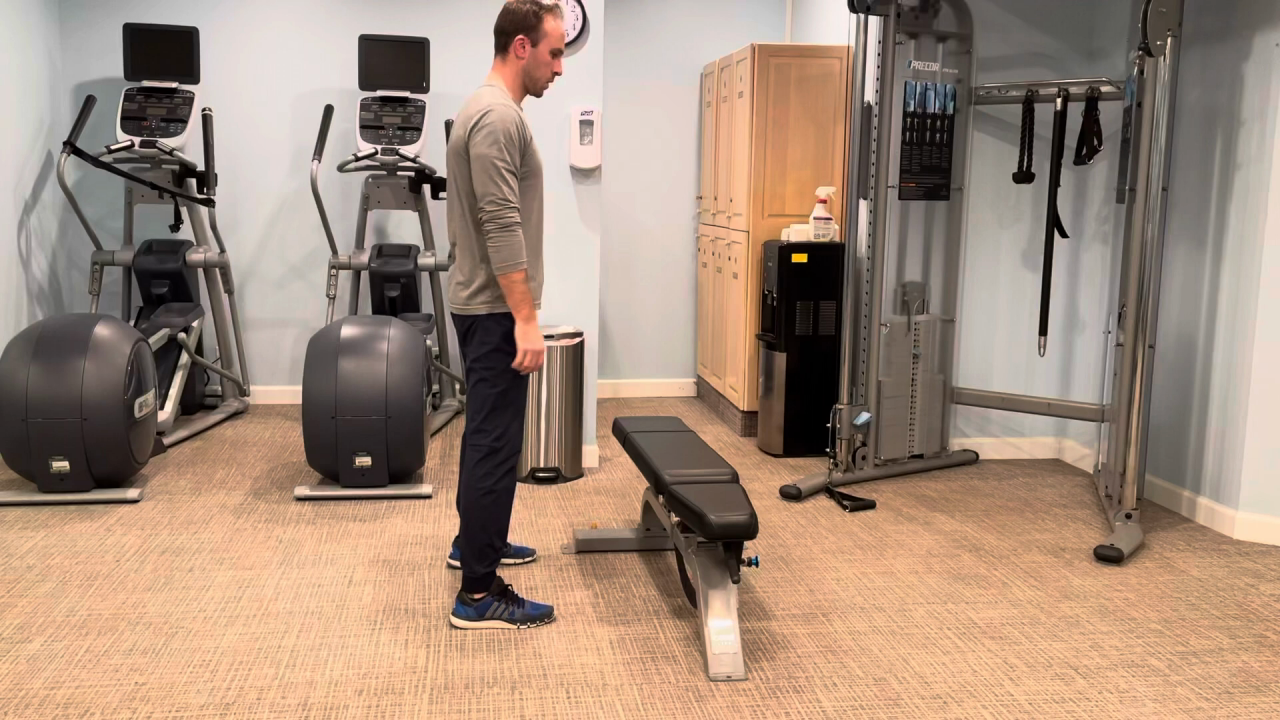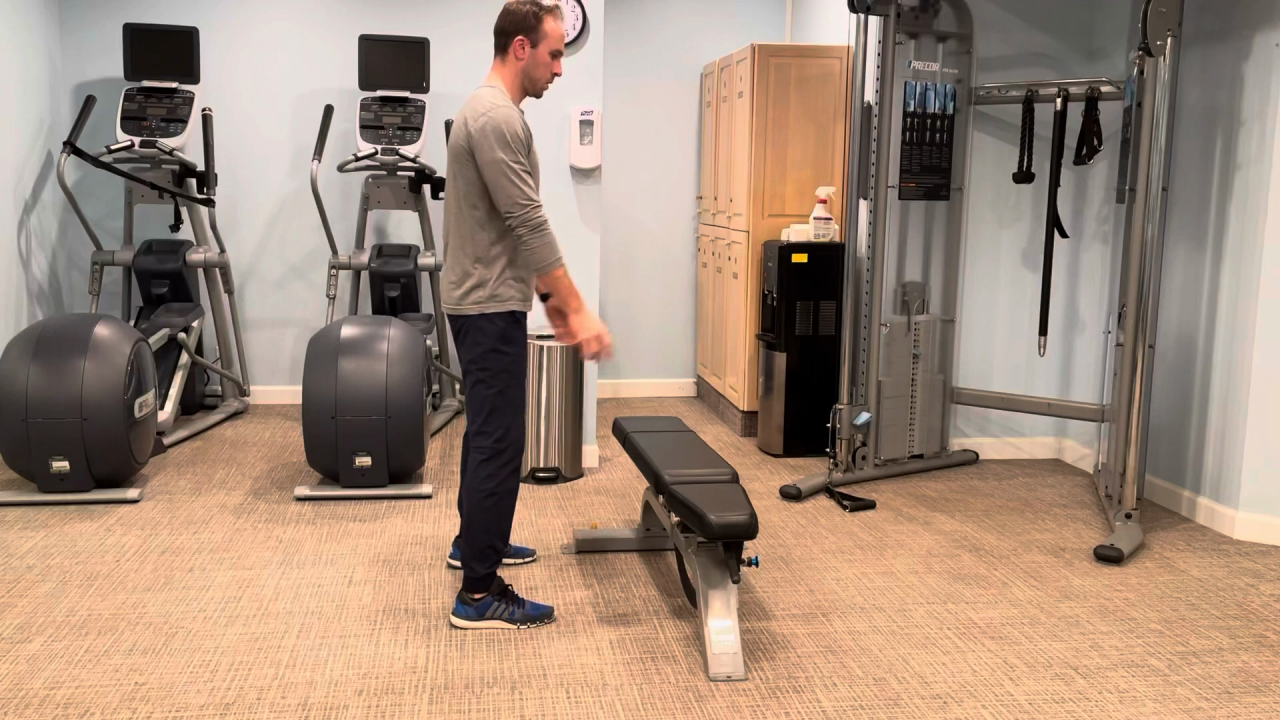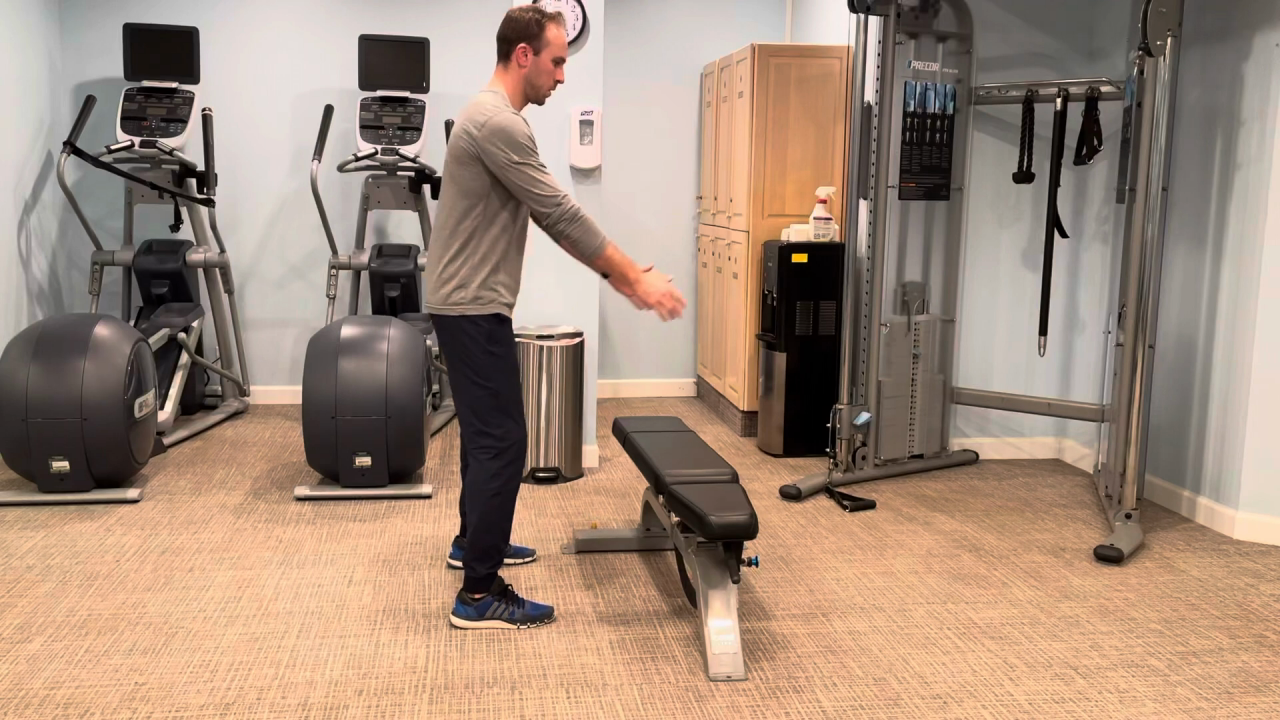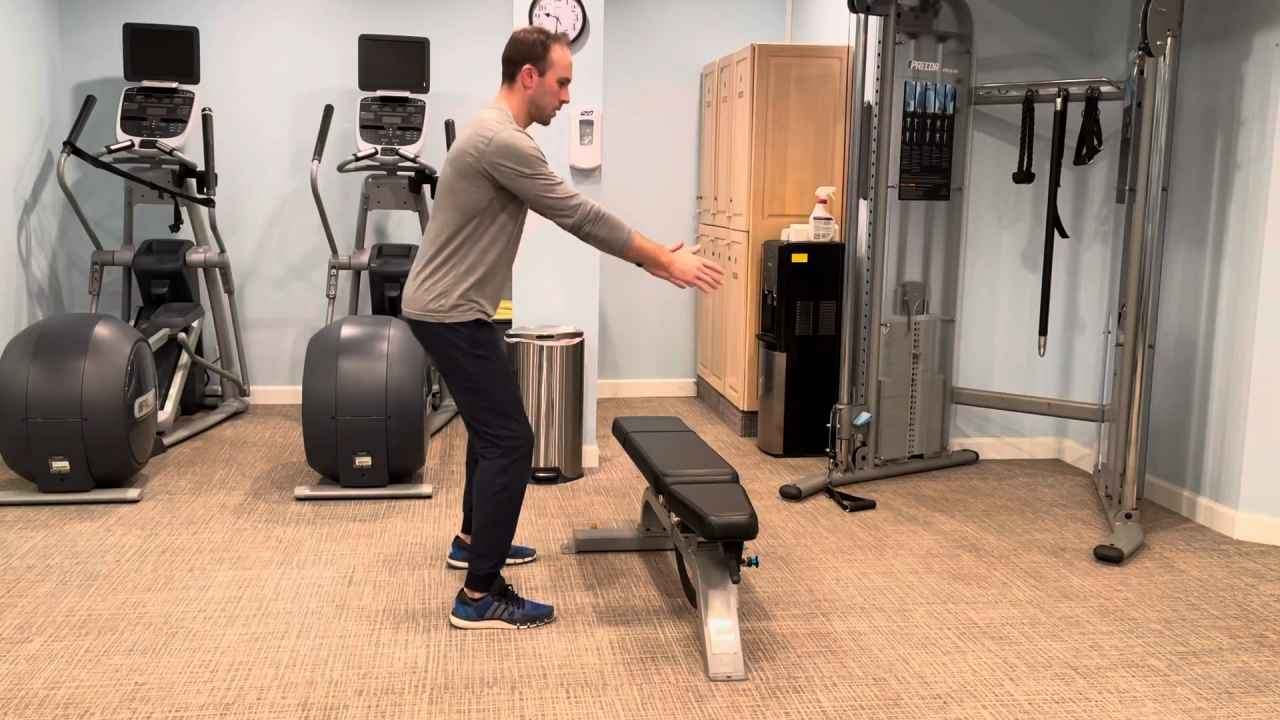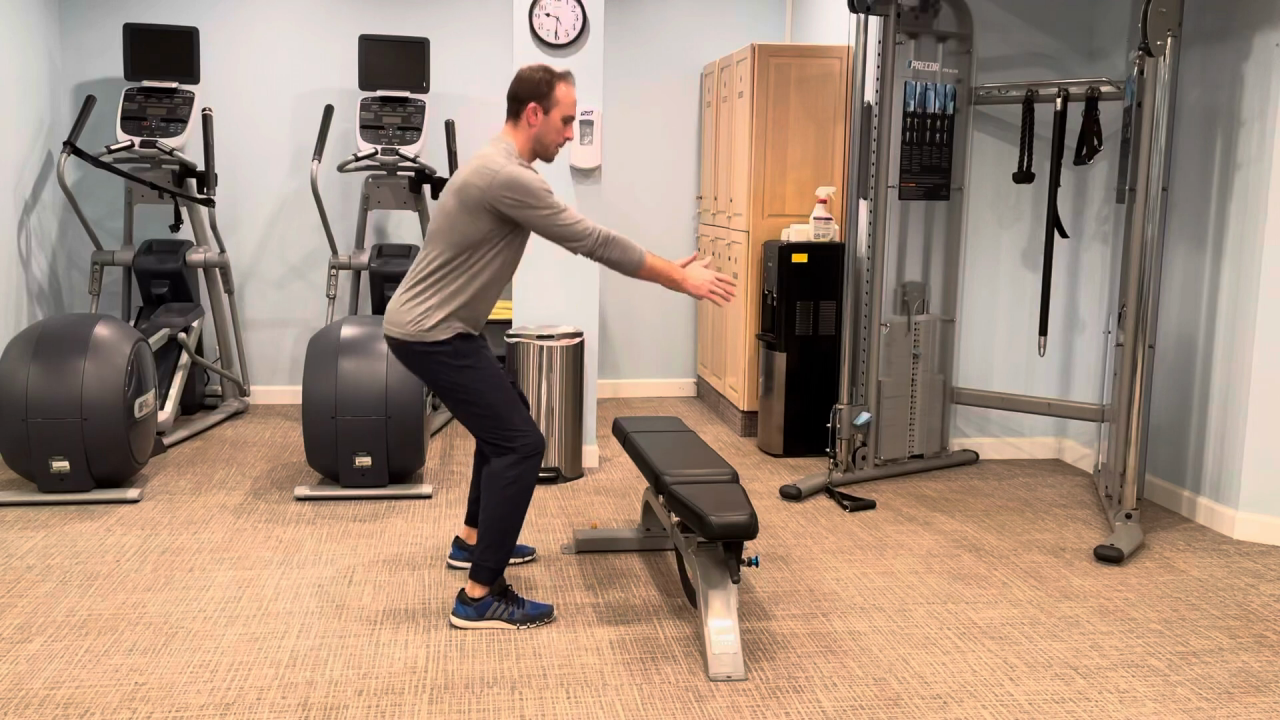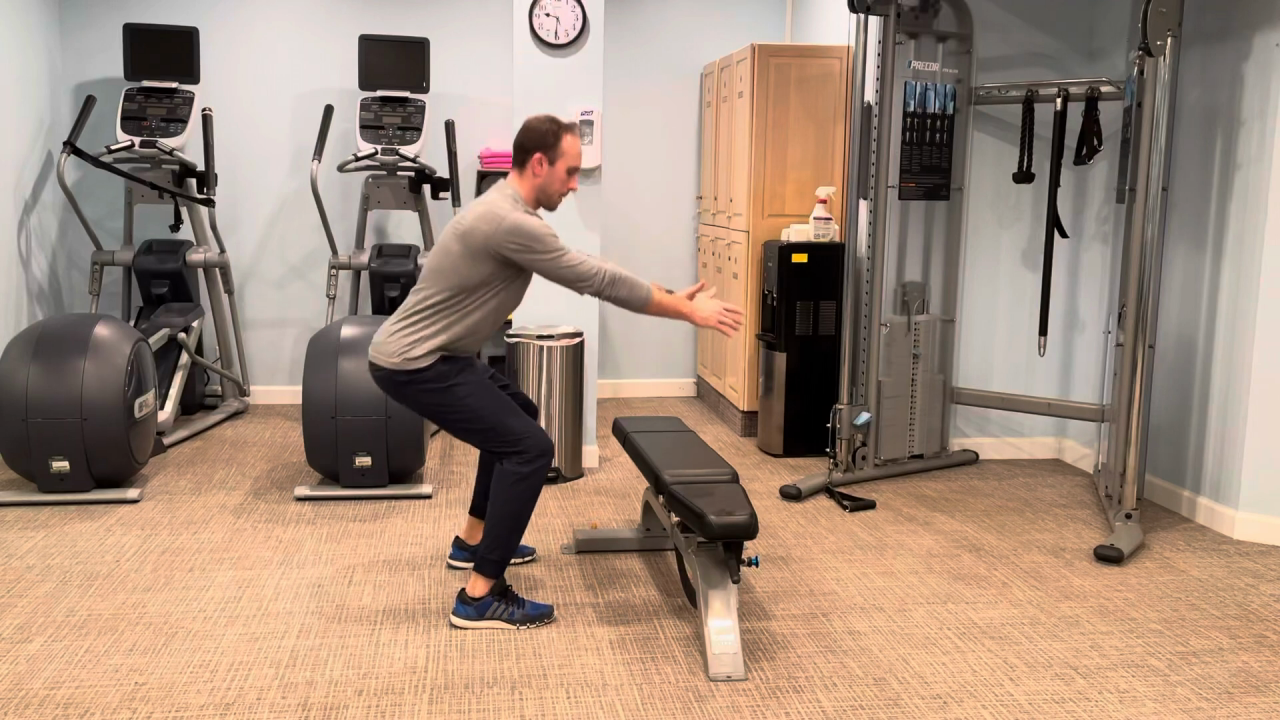
dt=0.2s
person 1, frame 1
left shoulder: (489, 109)
right shoulder: (498, 117)
right elbow: (502, 228)
right wrist: (524, 319)
left hip: (486, 303)
right hip: (495, 309)
left knee: (487, 430)
right knee: (496, 438)
left ankle: (474, 539)
right ankle: (478, 593)
person 1, frame 2
left shoulder: (487, 110)
right shoulder: (497, 118)
right elbow: (528, 228)
left wrist: (551, 299)
right wrist: (577, 311)
left hip: (483, 300)
right hip: (490, 307)
left knee: (487, 430)
right knee: (499, 438)
left ankle: (473, 540)
right ankle: (479, 593)
person 1, frame 3
left shoulder: (492, 115)
right shoulder: (498, 121)
left elbow: (545, 217)
right elbow: (561, 215)
left wrist: (618, 274)
right wrist: (635, 278)
left hip: (468, 300)
right hip: (472, 307)
left knee: (487, 428)
right knee: (500, 437)
left ankle: (473, 539)
right ankle: (479, 595)
person 1, frame 4
left shoulder: (497, 133)
right shoulder: (502, 140)
left elbow: (573, 215)
right elbow: (580, 216)
left wrist: (655, 255)
right wrist: (667, 262)
left hip: (451, 306)
right hip: (453, 313)
left knee: (493, 427)
right knee: (509, 439)
left ankle: (473, 539)
right ankle: (479, 596)
person 1, frame 5
left shoulder: (502, 167)
right shoulder: (505, 175)
left elbow: (583, 236)
right elbow: (590, 240)
left wrist: (664, 269)
right wrist: (678, 278)
left hip: (436, 324)
right hip: (432, 332)
left knee: (503, 423)
right knee: (519, 442)
left ankle: (473, 537)
right ankle: (480, 596)
person 1, frame 6
left shoulder: (508, 212)
right shoulder: (510, 223)
left elbow: (588, 268)
right elbow: (597, 281)
left wrist: (670, 296)
right wrist: (688, 311)
left hip: (427, 351)
right hip: (412, 362)
left knee: (515, 418)
right knee: (529, 448)
left ankle: (473, 538)
right ankle: (480, 595)
